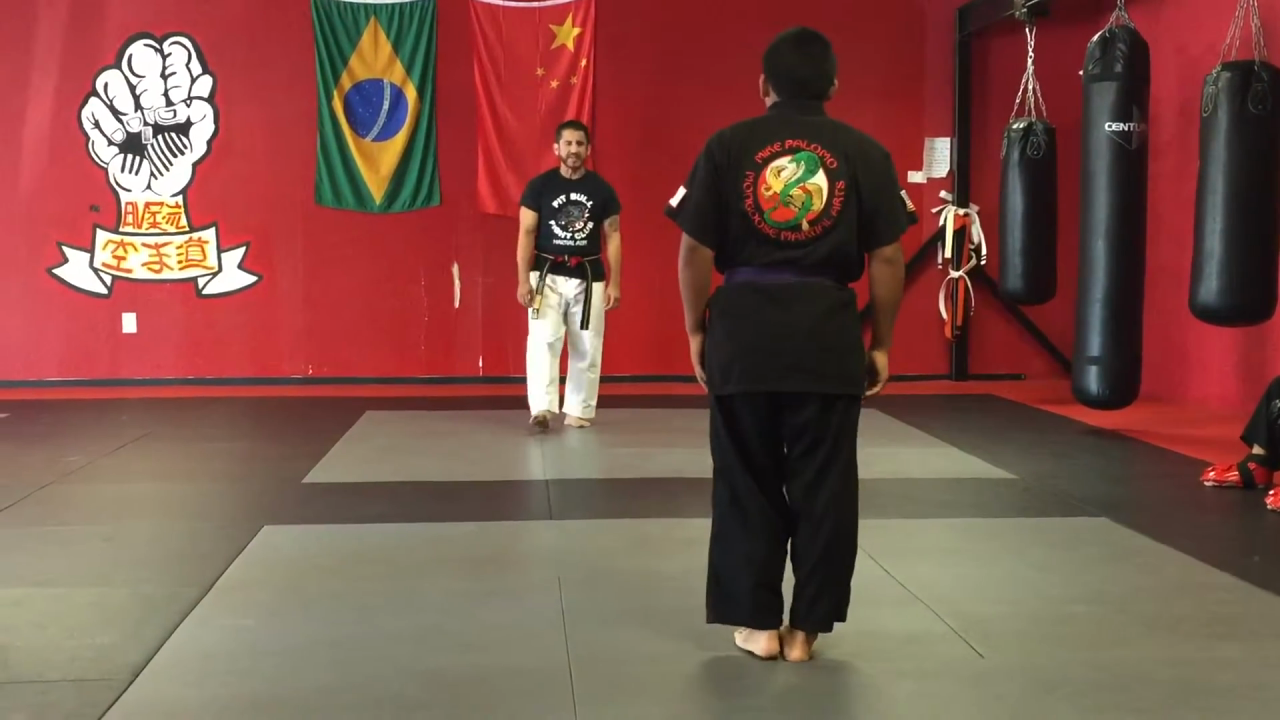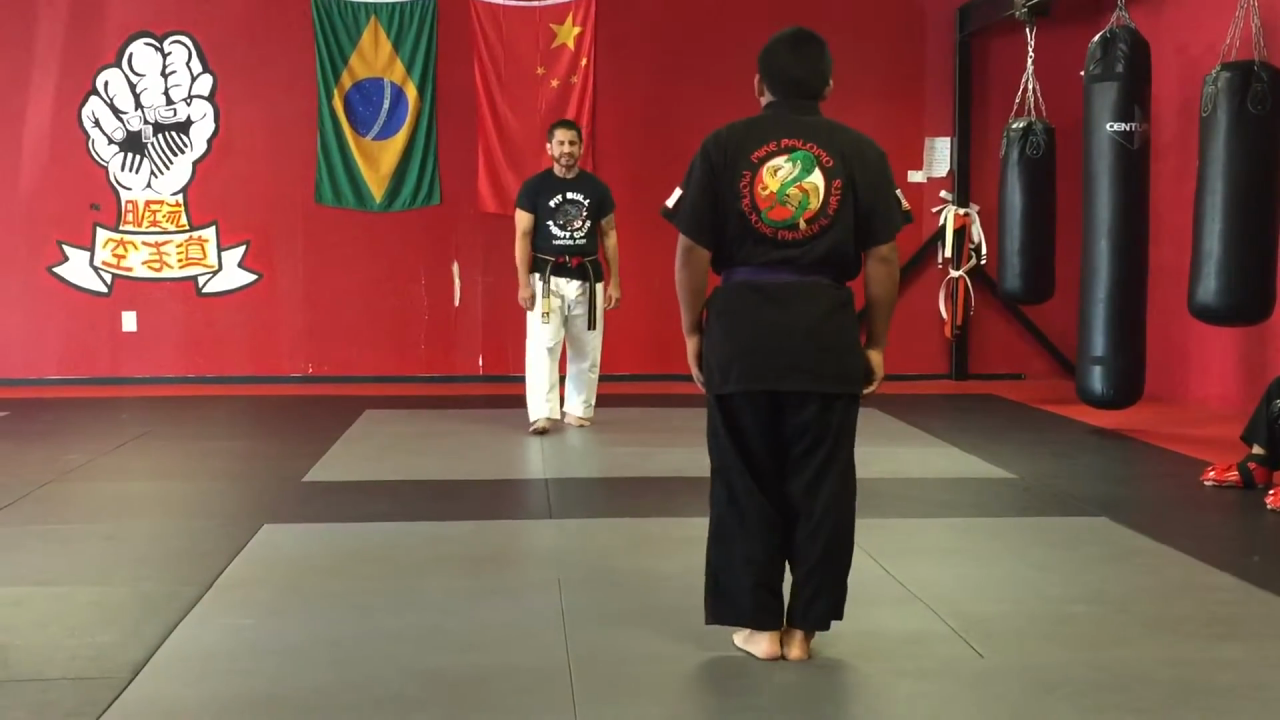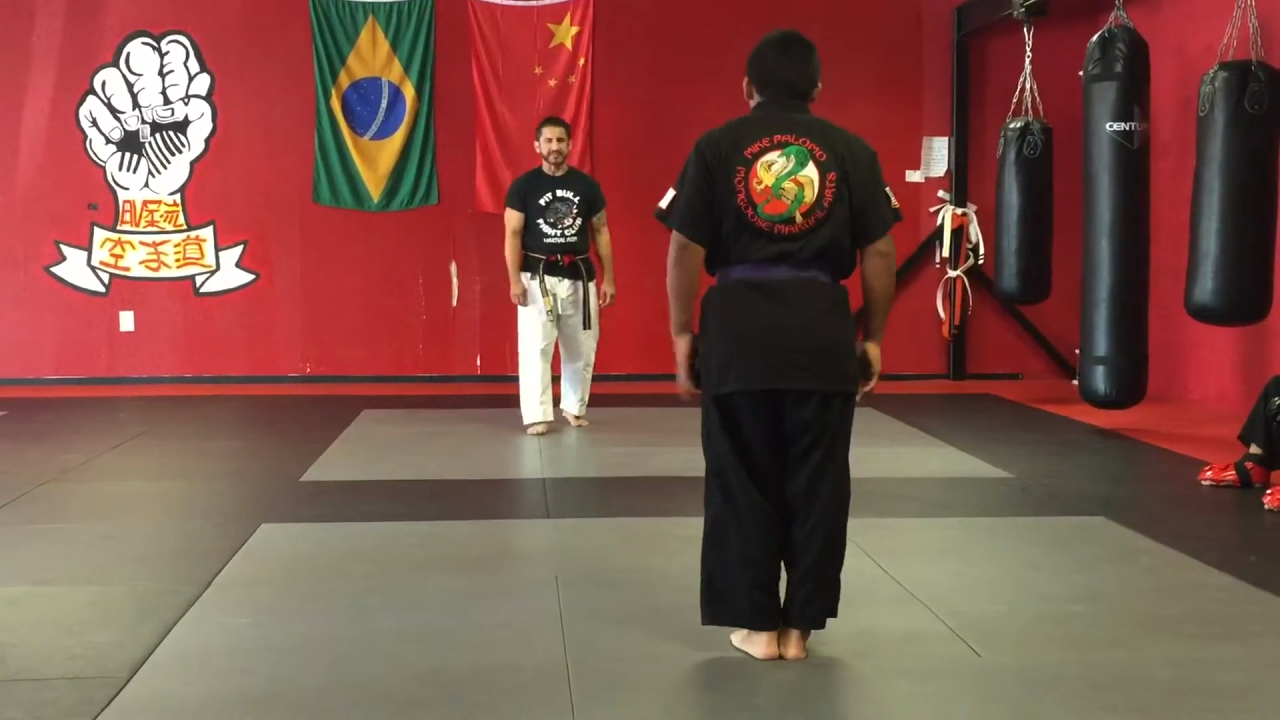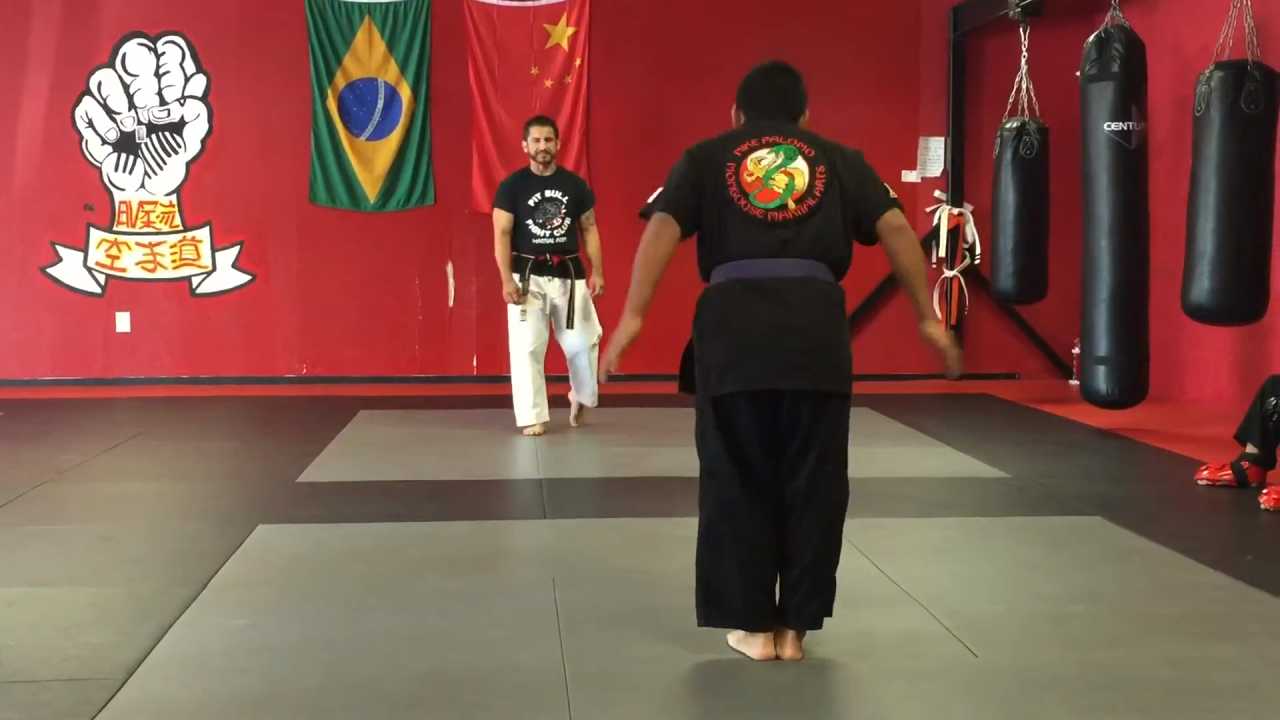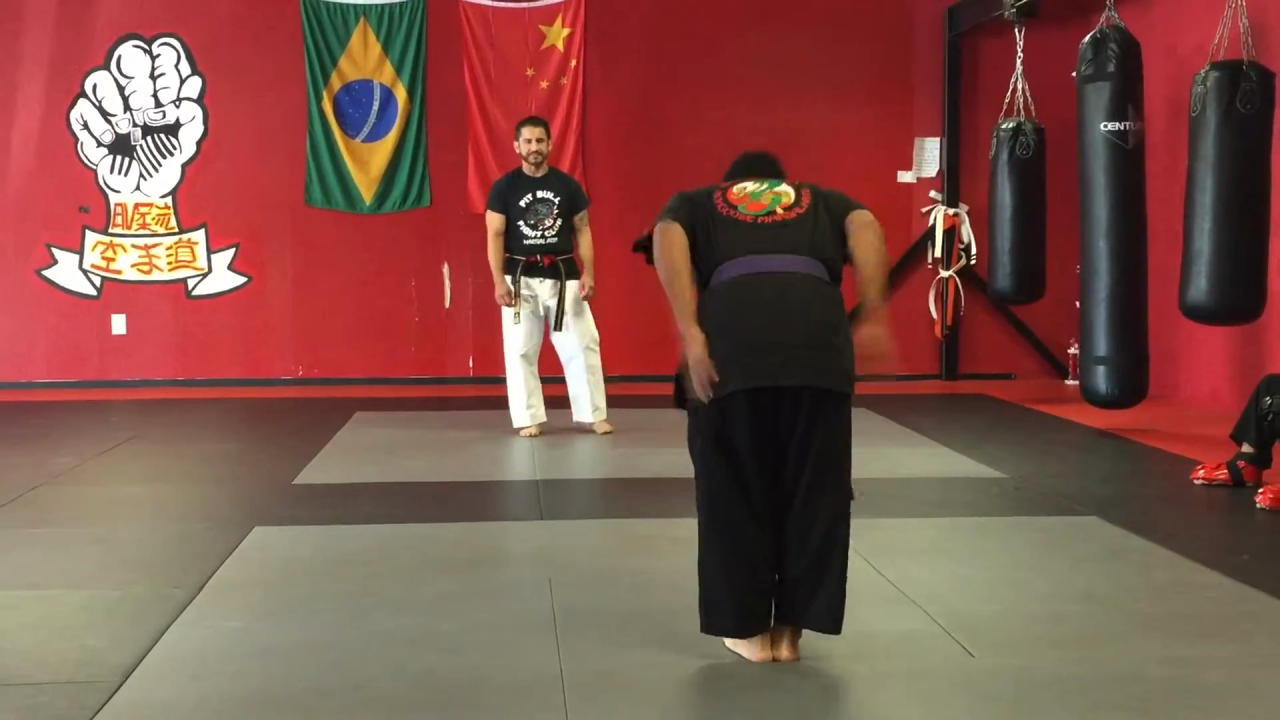
dt=0.2s
person 1, frame 1
left shoulder: (727, 145)
right shoulder: (864, 152)
left elbow: (694, 250)
right elbow: (887, 259)
left wrist: (696, 330)
right wrist: (881, 343)
left hip: (743, 330)
right hip: (827, 335)
left knee: (746, 484)
right knee: (825, 487)
left ankle: (757, 622)
right ankle: (804, 627)
person 1, frame 2
left shoulder: (723, 145)
right shoulder: (860, 152)
left elbow: (691, 252)
right elbow: (882, 258)
left wrist: (693, 331)
right wrist: (876, 342)
left hip: (741, 332)
right hip: (825, 336)
left knee: (745, 484)
right knee: (822, 486)
left ankle: (758, 623)
right ankle: (803, 626)
person 1, frame 3
left shoulder: (716, 146)
right shoulder: (852, 150)
left elbow: (684, 249)
right elbow: (879, 252)
left wrist: (682, 332)
right wrist: (873, 336)
left hip: (737, 330)
right hip: (821, 332)
left knee: (740, 484)
right knee: (818, 485)
left ankle: (756, 623)
right ankle: (799, 626)
person 1, frame 4
left shoulder: (705, 156)
right shoulder: (839, 158)
left elbow: (663, 227)
right elbow: (895, 229)
left wrist: (632, 314)
right wrist: (927, 315)
left hip: (732, 329)
right hip: (815, 328)
left knee: (736, 483)
right knee: (815, 483)
left ankle: (752, 624)
right ankle: (795, 626)
person 1, frame 5
left shoulder: (694, 202)
right shoulder: (821, 200)
left elbow: (667, 233)
right elbow: (865, 225)
left wrist: (689, 330)
right wrist: (870, 318)
left hip: (730, 325)
right hip: (813, 332)
left knee: (733, 485)
right knee: (815, 487)
left ankle: (750, 628)
right ankle: (791, 626)
person 2, frame 1
left shoulder: (602, 189)
right shoulder: (539, 186)
left elbow: (612, 237)
right elbow: (526, 233)
left wrist: (614, 282)
right wrist: (523, 279)
left hip: (589, 277)
right hip: (547, 274)
left knee: (587, 348)
right knee: (543, 341)
left ankle: (578, 410)
right ankle: (543, 408)
person 2, frame 2
left shoulder: (597, 188)
right shoulder: (534, 187)
left elbow: (609, 236)
right elbow: (523, 236)
left wrist: (614, 281)
right wrist: (524, 282)
left hip: (588, 277)
right hip: (547, 276)
left knee: (587, 350)
right knee: (542, 345)
left ankle: (578, 410)
right ankle: (542, 414)
person 2, frame 3
left shoulder: (587, 185)
right shoulder: (523, 185)
left elbow: (601, 232)
right elbow: (512, 234)
left wrist: (608, 278)
right wrist: (515, 280)
left hip: (579, 275)
right hip: (537, 275)
left knee: (581, 349)
right knee: (535, 346)
left ankle: (574, 408)
right ankle: (537, 416)
person 2, frame 4
left shoulder: (575, 184)
right shoulder: (512, 186)
left elbow: (589, 230)
right elbow: (502, 234)
left wrist: (596, 272)
right wrist: (507, 279)
left hip: (570, 274)
right hip: (528, 275)
left knee: (584, 342)
right knee: (527, 348)
left ankle: (581, 398)
right ankle: (532, 417)
person 2, frame 5
left shoulder: (568, 185)
right shoulder: (504, 187)
left elbow: (582, 231)
right elbow: (494, 236)
left wrist: (588, 273)
right wrist: (499, 281)
left hip: (563, 276)
right hip: (521, 277)
left knee: (583, 346)
right knee: (521, 351)
left ankle: (594, 415)
right ankle: (528, 419)
